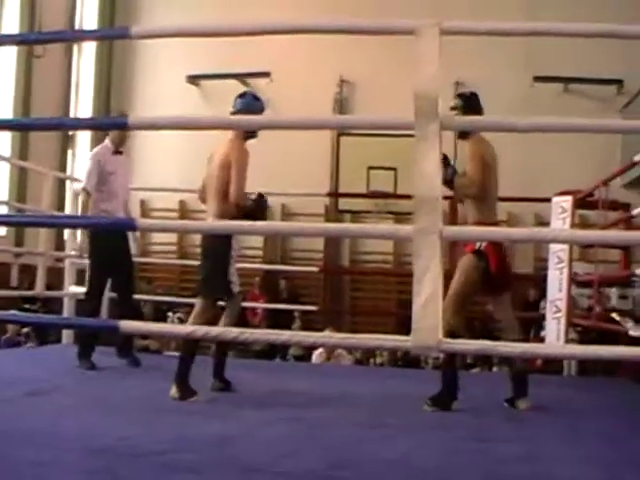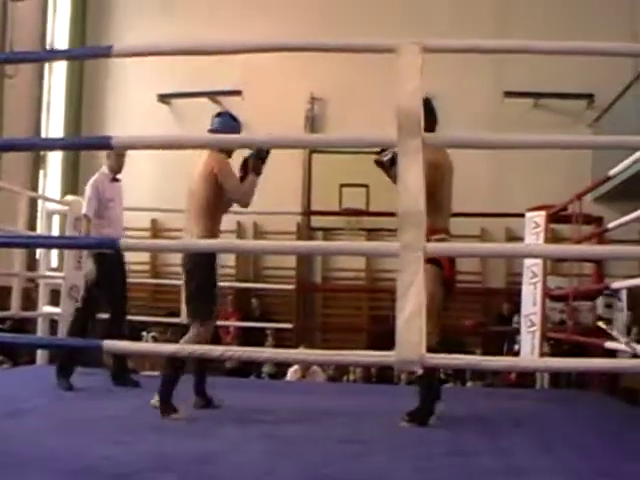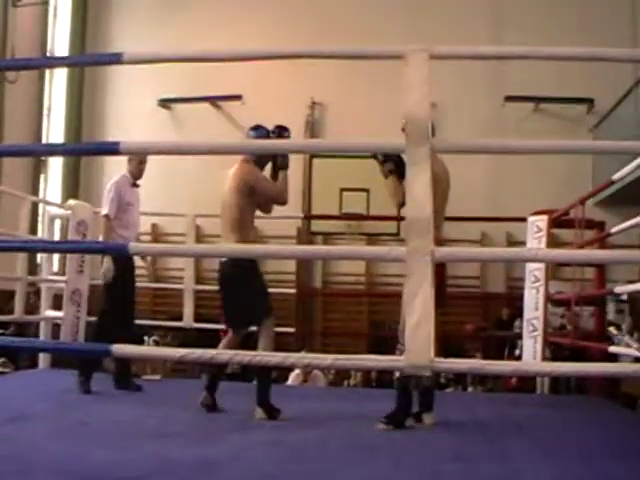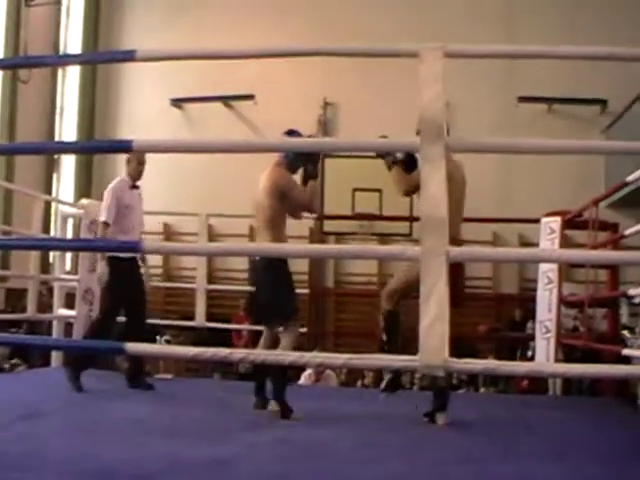
dt=0.4s
person 1, frame 1
left shoulder: (475, 146)
right shoulder: (483, 146)
left elbow: (475, 189)
left wrist: (448, 172)
right wrist: (451, 178)
left hip: (482, 239)
right hip: (491, 237)
left knee: (451, 310)
right knee: (505, 317)
left ankle: (448, 391)
right ankle: (520, 392)
person 1, frame 2
left shoulder: (429, 154)
right shoulder: (438, 155)
left wrist: (395, 169)
right wrist: (395, 169)
left hip: (433, 243)
right hip: (438, 242)
left knee: (423, 324)
right knee: (429, 323)
left ankle: (426, 406)
right ankle: (431, 396)
person 1, frame 3
right shoulder: (437, 164)
left elbow: (400, 199)
left wrist: (388, 167)
right wrist: (396, 169)
left knee: (408, 328)
left ankle: (403, 409)
right ankle: (425, 407)
person 1, frame 4
right shoulder: (455, 166)
left elbow: (405, 188)
right elbow: (420, 187)
left wrist: (390, 160)
right wrist: (409, 164)
right hip: (451, 249)
left knee: (389, 294)
left ankle: (395, 368)
right ankle: (440, 406)
person 2, frame 1
left shoulder: (223, 148)
right shoulder: (238, 149)
left elbow: (204, 194)
right elbow: (236, 198)
left wrist: (246, 206)
right wrist: (254, 206)
left hip: (215, 231)
right hip: (220, 234)
left knee: (234, 302)
right knee: (206, 307)
left ankle: (218, 374)
right ankle: (180, 382)
person 2, frame 2
left shoulder: (203, 163)
right shoulder: (218, 161)
right elbow: (243, 200)
left wrist: (245, 174)
right wrist: (255, 171)
left hip: (194, 250)
right hip: (202, 251)
left knee: (207, 323)
right knee: (200, 328)
left ankle: (200, 392)
right ankle: (164, 395)
person 2, frame 3
left shoulder: (238, 173)
right shoulder: (248, 172)
left elbow: (266, 206)
right elbow: (281, 198)
left wrist: (276, 170)
right wrist: (282, 165)
left hip: (228, 262)
right hip: (241, 261)
left knee: (236, 330)
right knee: (266, 327)
left ankle: (209, 393)
right ankle: (263, 404)
person 2, frame 4
left shoulder: (270, 176)
right shoulder: (280, 176)
left elbow: (296, 210)
right elbow: (312, 206)
left wrist: (306, 177)
right wrist: (313, 173)
left hip: (260, 260)
right hip: (273, 260)
left knee: (271, 328)
right knee: (290, 328)
left ankle: (260, 394)
right ankle: (278, 398)
person 3, frame 1
left shoulder: (124, 160)
right shoulder: (98, 155)
right elbow: (87, 194)
right wrist: (84, 231)
left hip: (119, 229)
right hip: (101, 229)
left knee: (126, 287)
right knee: (95, 290)
left ankle: (125, 347)
right ankle: (85, 353)
person 3, frame 2
left shoulder: (117, 185)
right shoulder: (97, 183)
right elbow: (88, 222)
right wrist: (90, 260)
left hip: (115, 254)
right hip: (101, 254)
left knee: (119, 313)
right knee: (86, 312)
left ankle: (119, 371)
right ankle: (64, 371)
person 3, frame 3
left shoulder: (135, 190)
right shoulder: (117, 185)
right elbow: (107, 221)
left wrist: (144, 258)
right wrist: (107, 257)
left hip: (127, 256)
right hip: (115, 256)
left knee: (126, 316)
right knee: (110, 313)
left ankle: (122, 375)
right ankle: (85, 371)
person 3, frame 4
left shoulder: (137, 193)
right shoulder: (115, 189)
right elbow: (105, 227)
left wrist: (145, 263)
right wrist: (102, 262)
left hip: (131, 260)
right hip: (117, 260)
left knee: (137, 317)
right knee: (108, 315)
left ankle: (136, 374)
right ankle: (75, 366)
